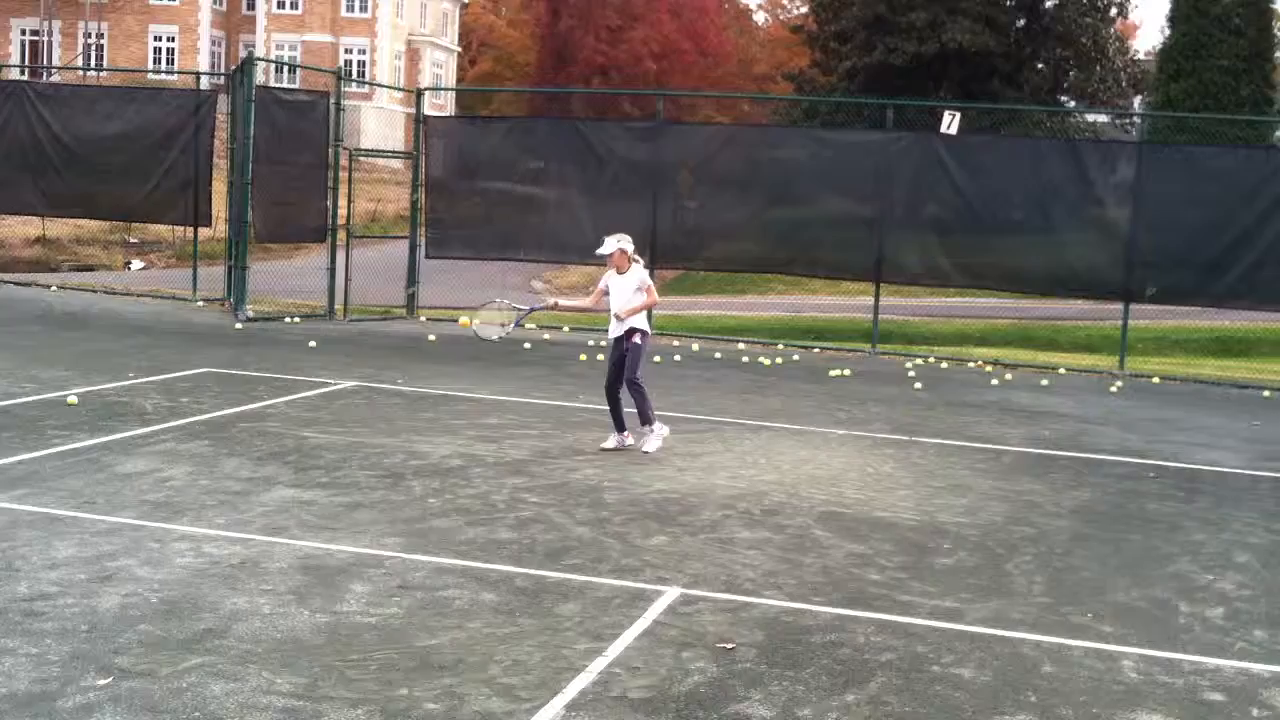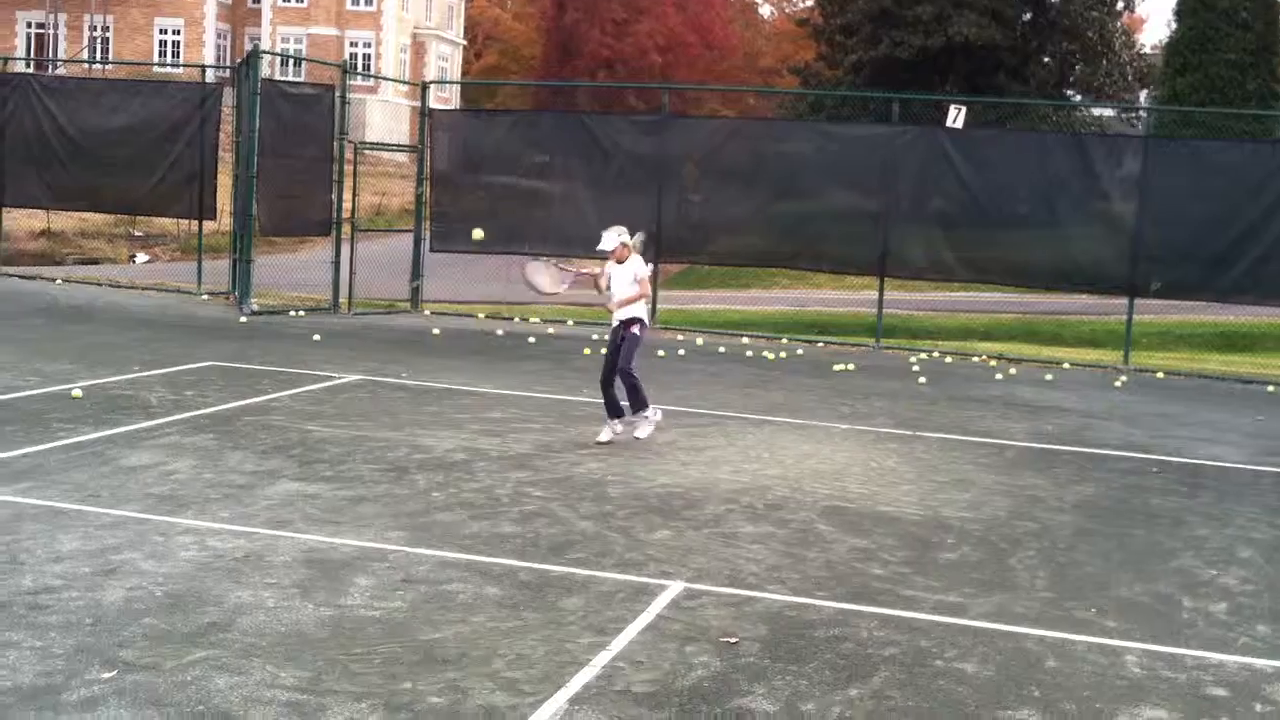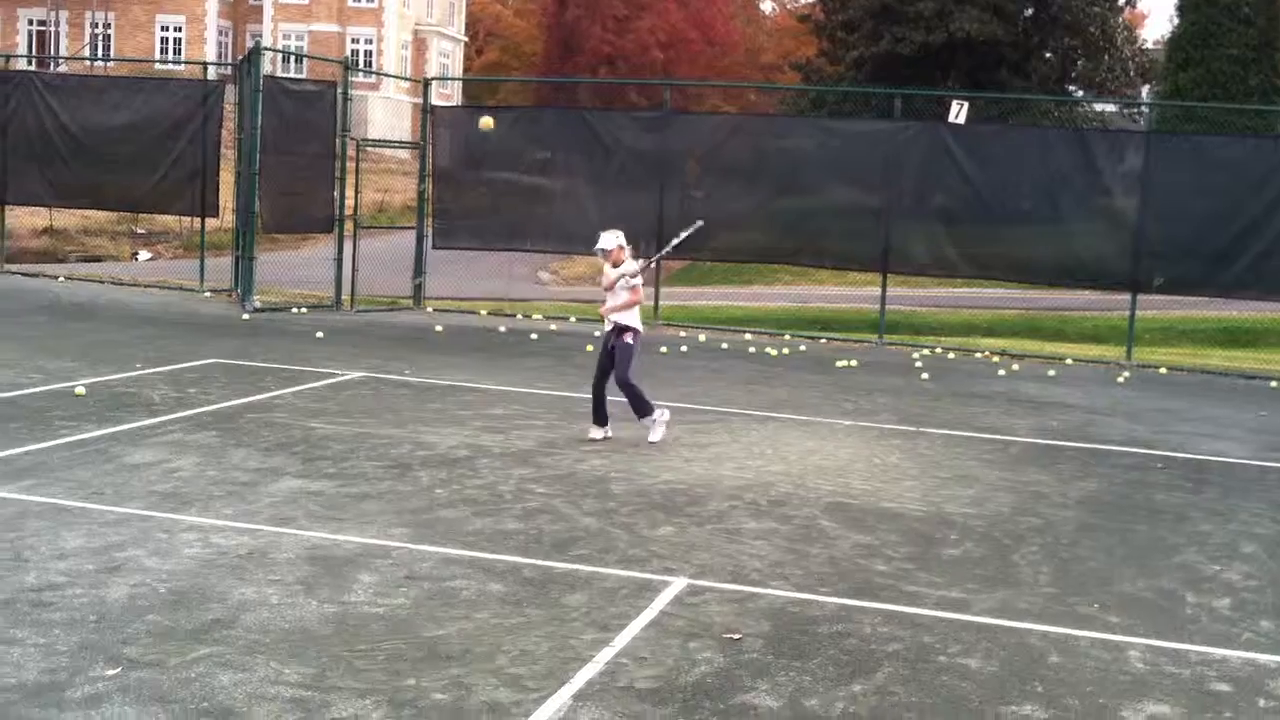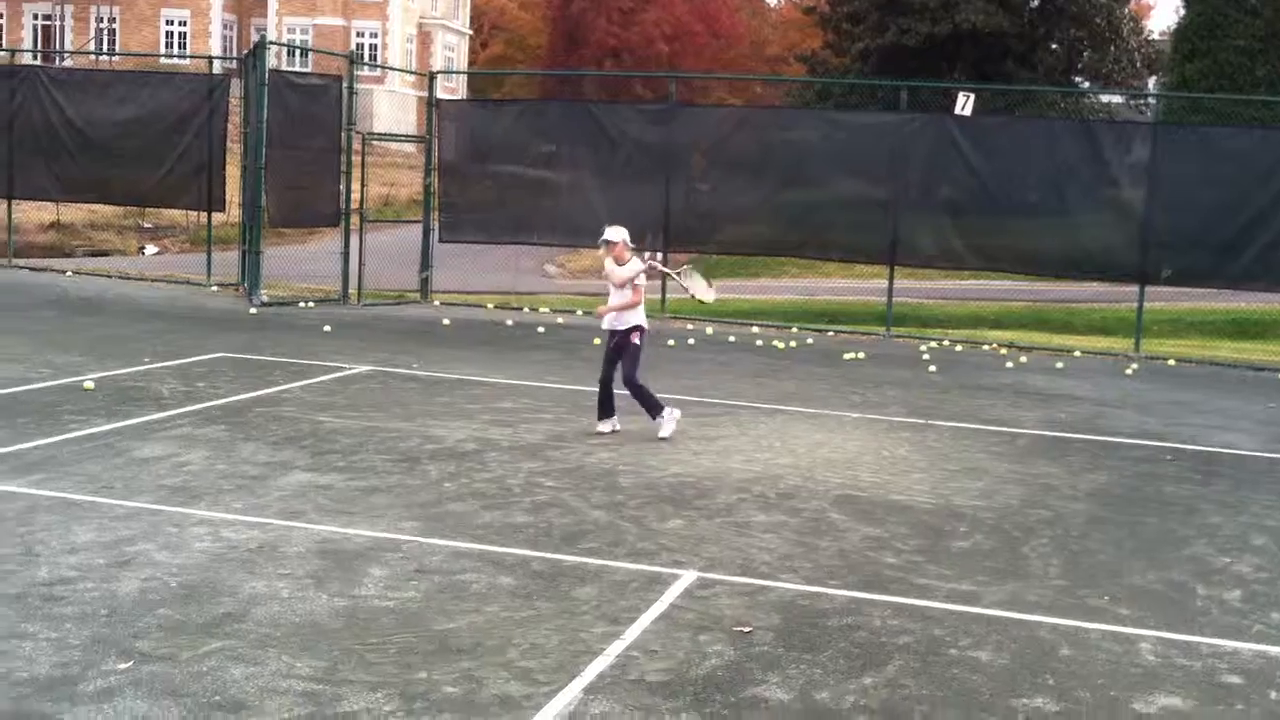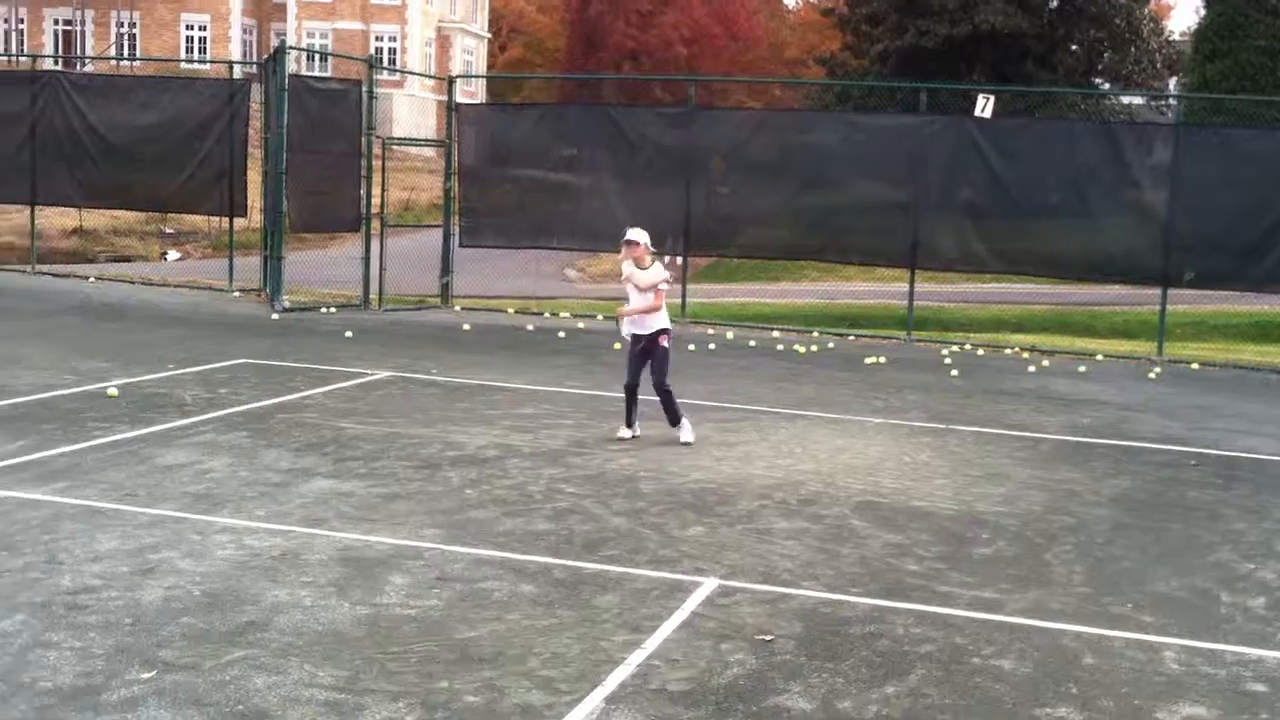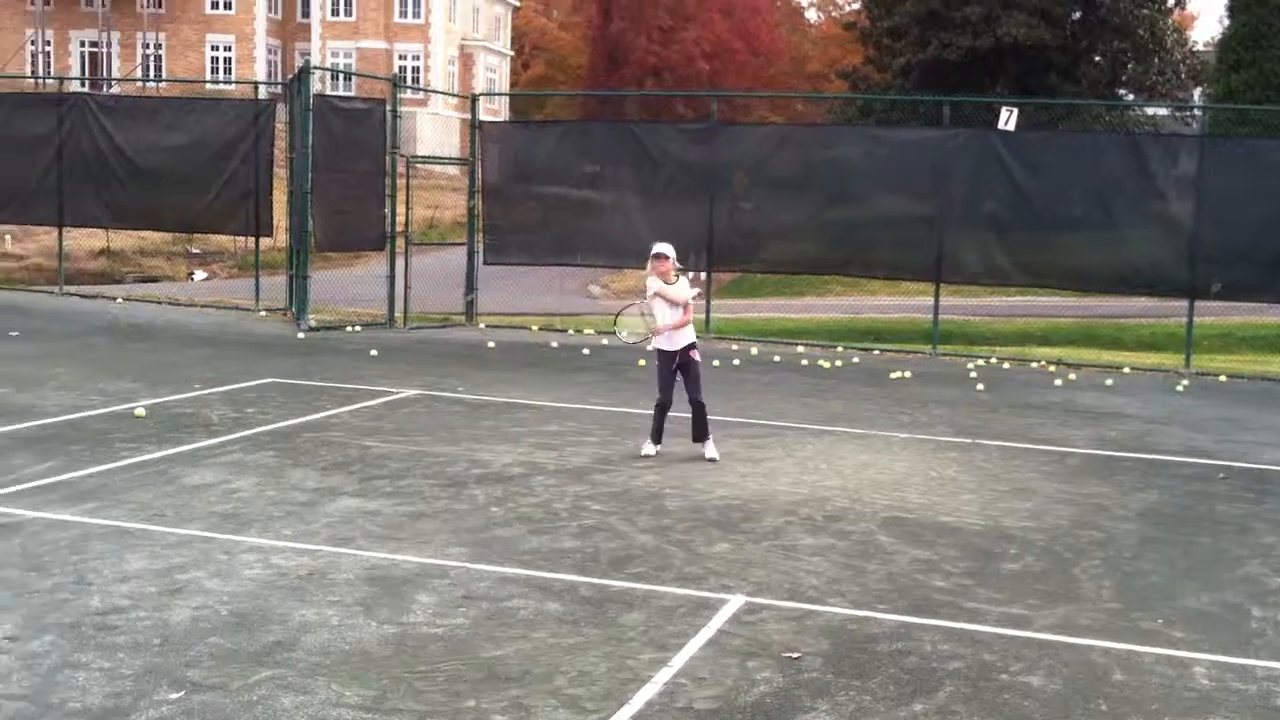
dt=0.1s
person 1, frame 1
left shoulder: (638, 272)
right shoulder: (609, 276)
left elbow: (654, 300)
right elbow: (591, 303)
left wrist: (629, 311)
right wrist: (562, 303)
left hip: (637, 332)
right hip: (617, 334)
left knee: (632, 378)
right knee: (612, 387)
left ankle: (653, 427)
right ankle: (623, 434)
person 1, frame 2
left shoulder: (636, 261)
right shoulder: (610, 265)
left elbow: (645, 292)
right elbow: (603, 290)
left wrist: (619, 303)
right wrist: (596, 277)
left hip: (634, 322)
right hip: (618, 325)
left knee: (624, 368)
right knee: (606, 377)
left ankle: (646, 412)
right ankle: (615, 421)
person 1, frame 3
left shoulder: (631, 266)
right shoulder: (608, 267)
left elbow: (637, 299)
right elbow: (606, 286)
left wrist: (609, 309)
right wrist: (622, 272)
left hip: (628, 329)
right hip: (611, 331)
left knee: (622, 378)
right knee: (598, 382)
left ankle: (655, 416)
right ankle: (601, 425)
person 1, frame 4
left shoulder: (635, 265)
right shoulder: (610, 264)
left elbow: (637, 300)
right elbow: (619, 281)
left wrist: (608, 308)
right wrist: (642, 270)
left hip: (634, 328)
right hip: (615, 328)
left knee: (630, 379)
right knee: (605, 378)
left ankle: (665, 414)
right ankle: (608, 419)
person 1, frame 5
left shoulder: (658, 267)
right shoulder: (627, 267)
left elbow: (658, 303)
right elbow: (644, 285)
left wrist: (630, 311)
right wrist: (664, 278)
left hip: (659, 331)
right hip: (638, 333)
left knee: (661, 384)
right knee: (631, 383)
left ankle: (680, 424)
right ankle: (630, 425)
person 1, frame 6
left shoulder: (683, 282)
right shoulder: (653, 282)
left elbow: (688, 317)
right elbow: (677, 298)
left wrist: (666, 327)
right wrist: (693, 293)
left hip: (687, 346)
right hip: (665, 349)
left knee: (696, 398)
right knee: (664, 399)
left ankle: (705, 440)
right ankle: (654, 441)
